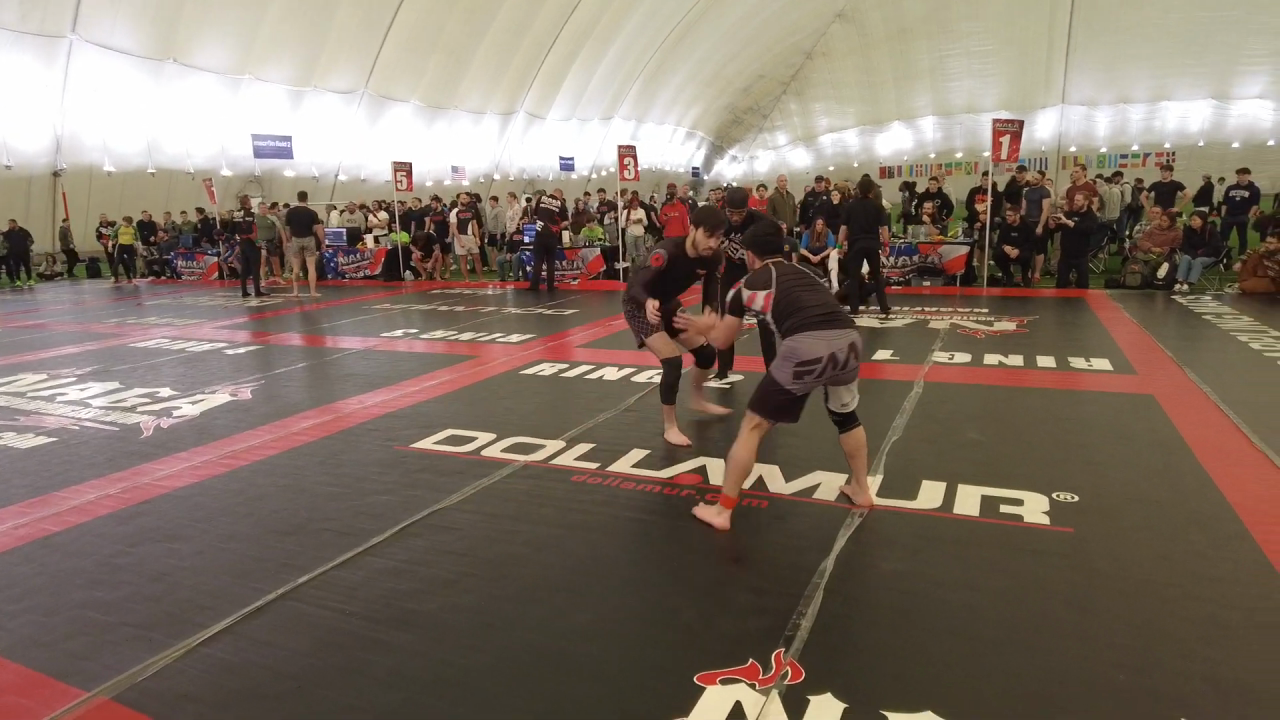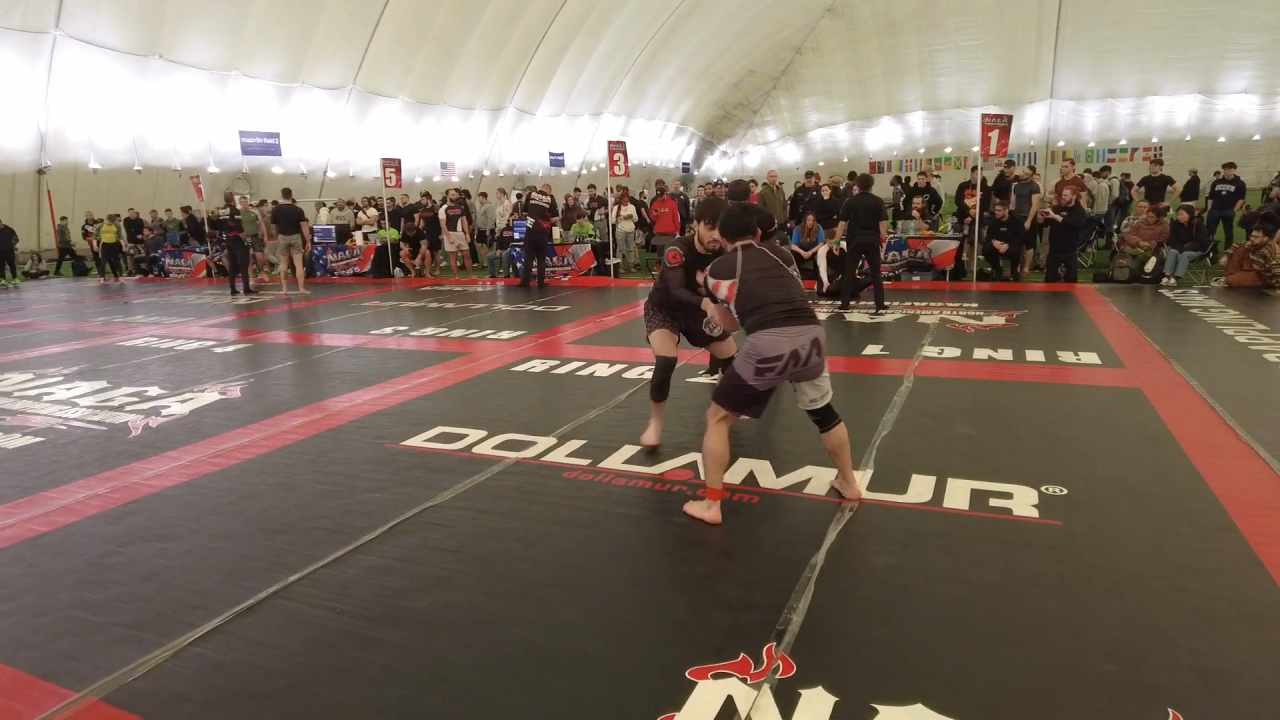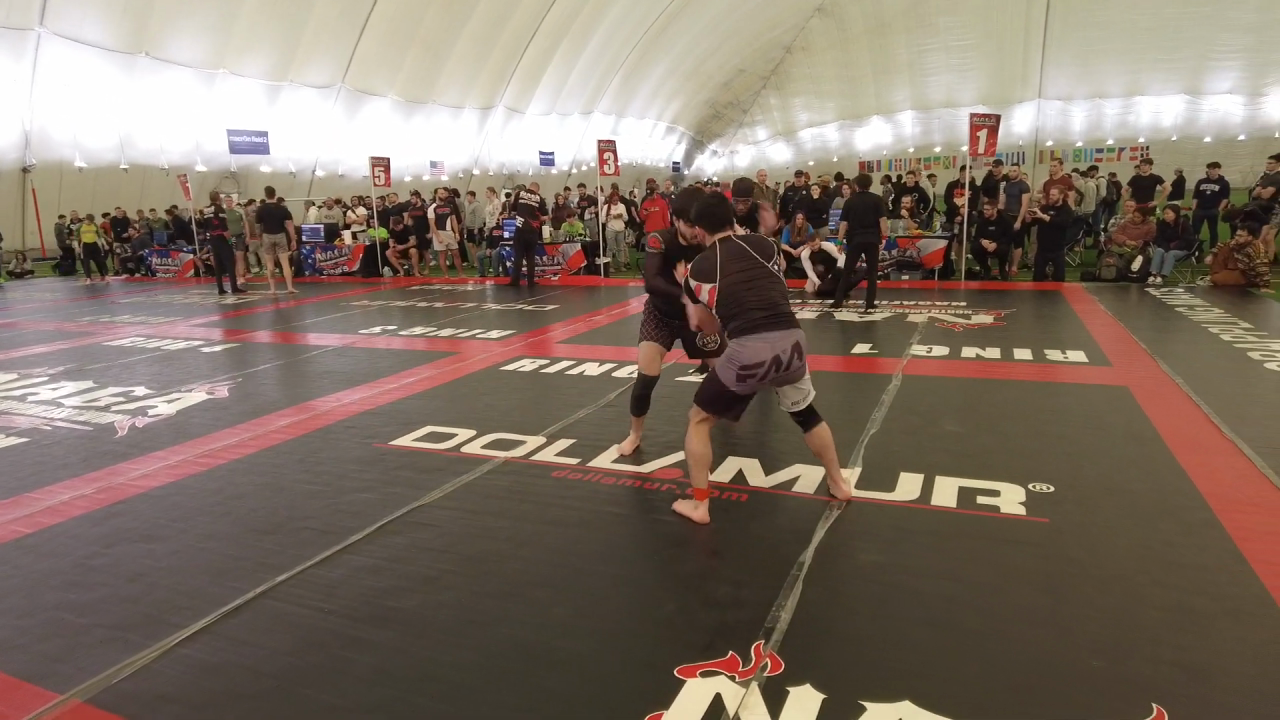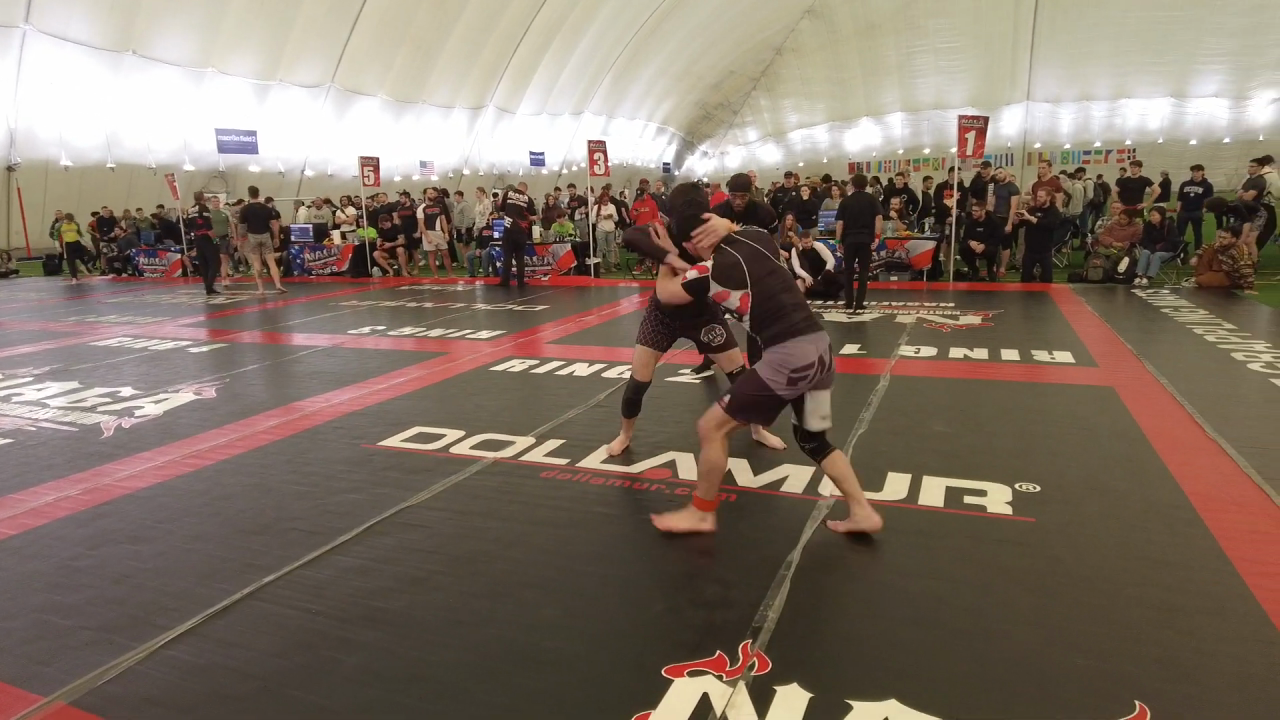
dt=0.2s
person 1, frame 1
left shoulder: (745, 286)
right shoulder: (803, 273)
left elbow: (721, 340)
left wrist: (702, 326)
left hip: (805, 348)
right hip: (848, 340)
left knee: (752, 427)
right knee: (845, 414)
left ankle: (723, 510)
right ankle: (861, 488)
person 1, frame 2
left shoulder: (715, 271)
right shoulder: (781, 254)
left elbow: (727, 324)
left hip: (766, 344)
right hip: (809, 336)
left knee: (718, 418)
right knee: (823, 412)
left ankle: (711, 505)
right ankle: (849, 483)
person 1, frame 3
left shoulder: (697, 269)
right shoulder: (764, 245)
left elbow: (707, 327)
left wrist: (690, 303)
left hip: (747, 350)
right hip: (790, 340)
left knee: (699, 419)
right knee: (806, 414)
left ankle: (699, 504)
right ankle: (838, 483)
person 1, frame 4
left shoulder: (711, 271)
right shoulder: (759, 237)
left elbow: (665, 295)
left wrist: (667, 258)
left hip: (787, 355)
right hip: (819, 346)
left knee: (712, 428)
right knee: (814, 440)
left ankle: (702, 513)
right ankle: (862, 511)
person 2, frame 1
left shoulder: (712, 259)
right shoulder: (667, 251)
left elbow: (710, 296)
right elbow: (636, 287)
left wrist: (711, 310)
right wrist: (648, 303)
left hip: (667, 304)
right hip: (641, 307)
left knee: (707, 353)
right knee: (673, 361)
left ankle: (698, 399)
right ankle: (670, 426)
person 2, frame 2
right shoulder: (677, 250)
right elbow: (677, 292)
right wrist: (705, 302)
left hip: (696, 311)
right hip: (662, 310)
left knee: (731, 359)
right knee: (666, 362)
right ankle: (655, 422)
person 2, frame 3
right shoulder: (659, 240)
right elbow: (651, 282)
right wrist: (684, 295)
right hip: (660, 314)
right knee: (646, 378)
right ankle: (635, 434)
person 2, frame 4
right shoulder: (664, 231)
right elbow: (631, 237)
left hip: (704, 310)
right hip: (664, 311)
left knee: (740, 373)
right knee: (638, 381)
left ankle: (757, 429)
right ankle: (625, 434)
